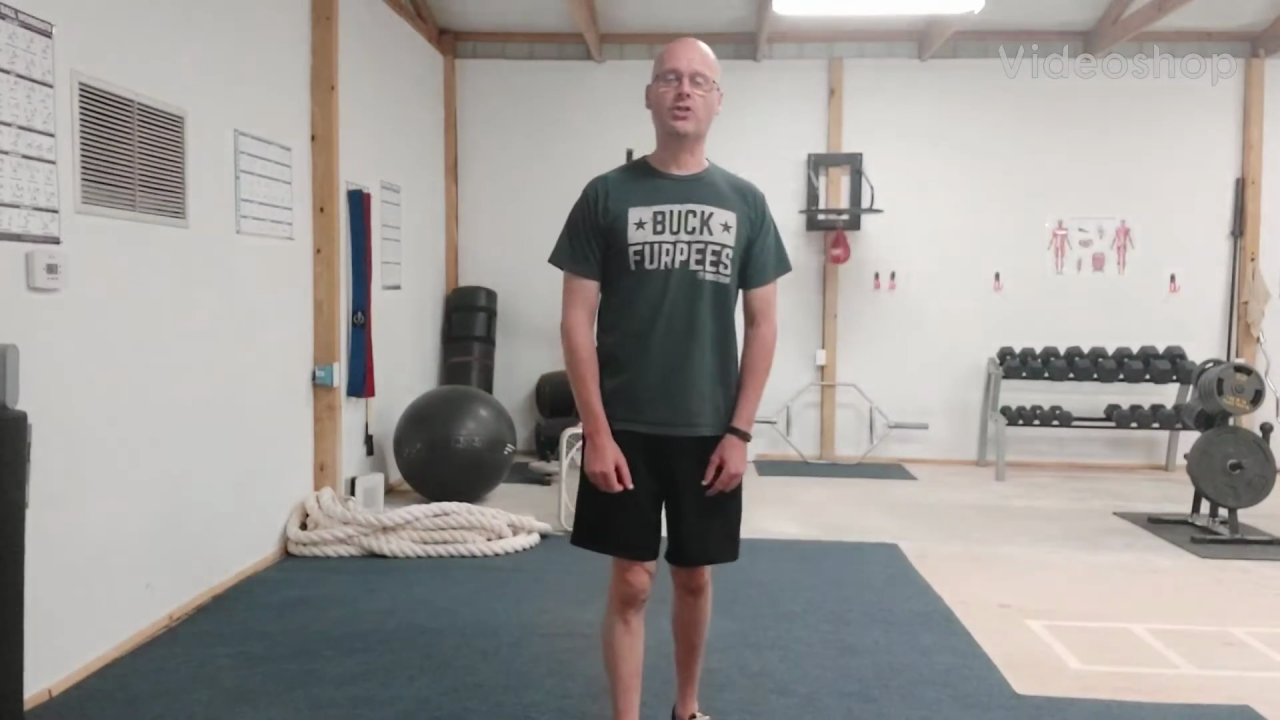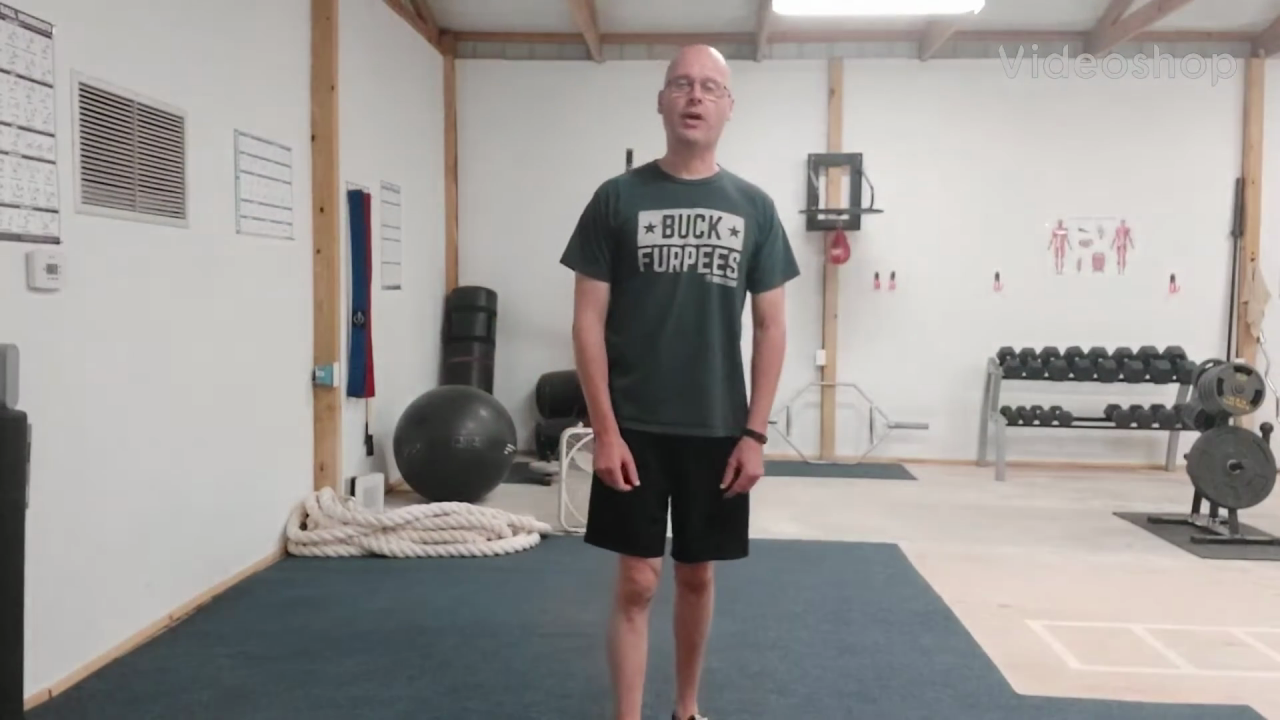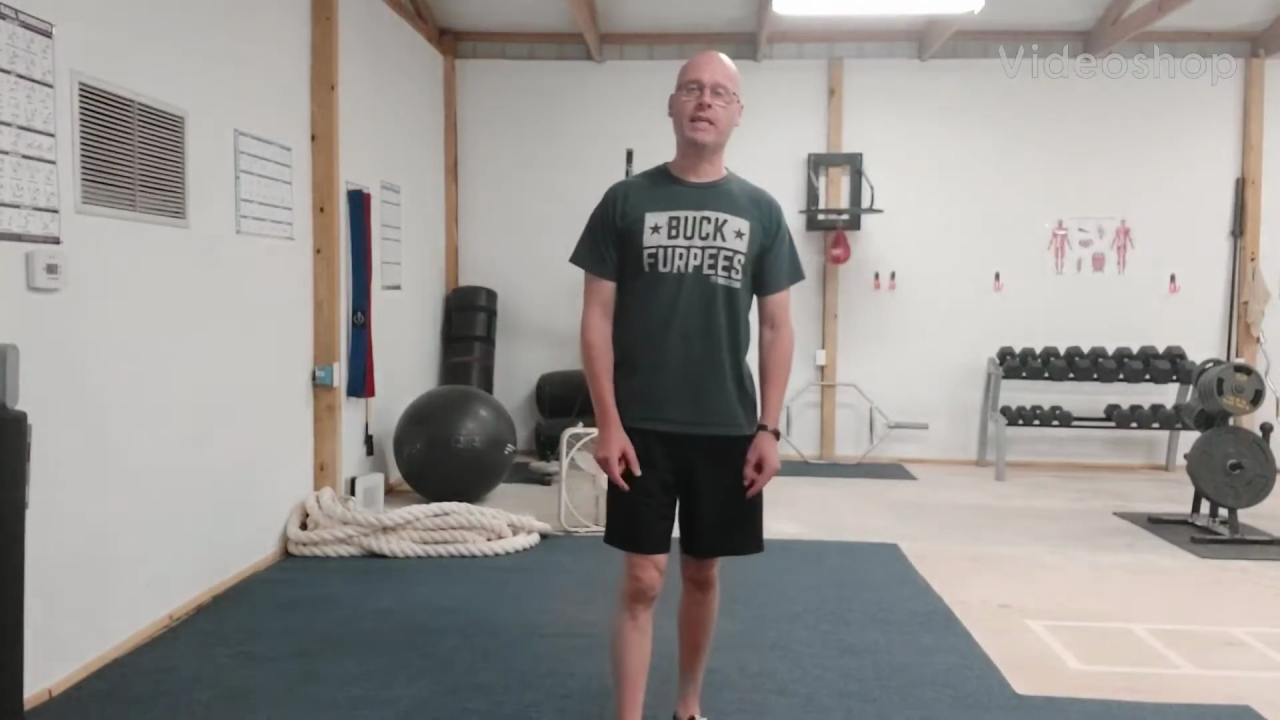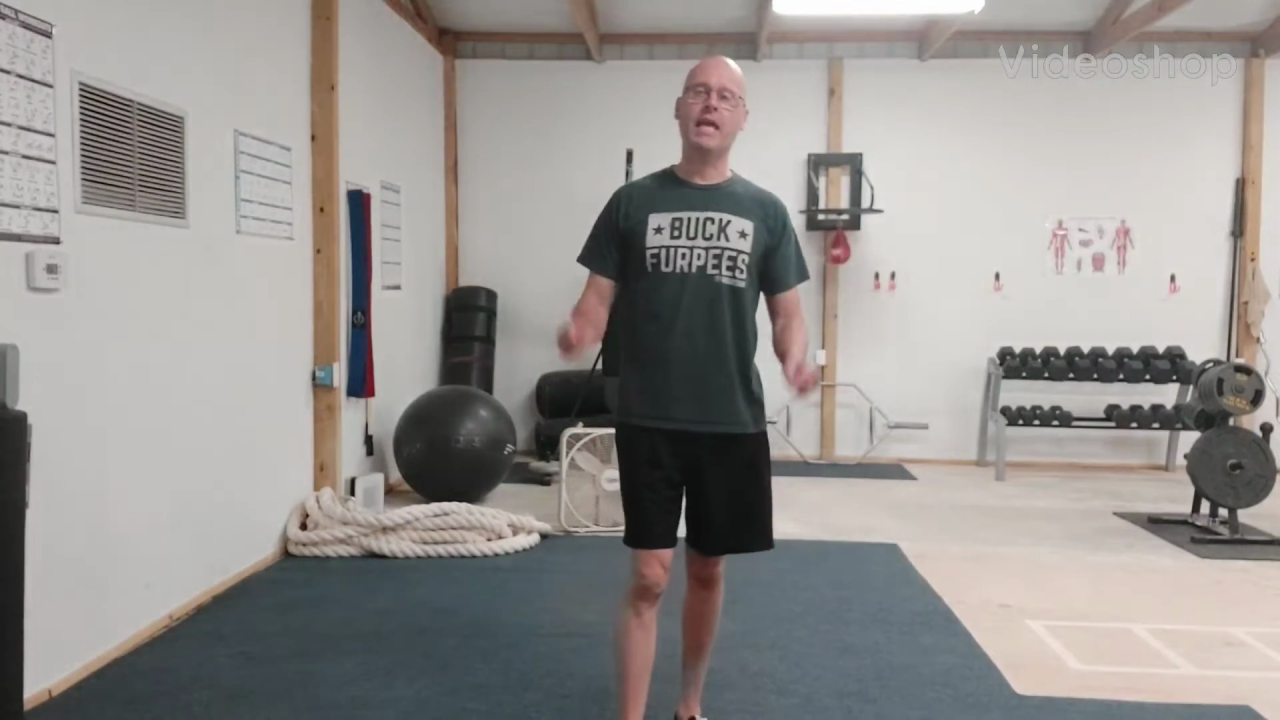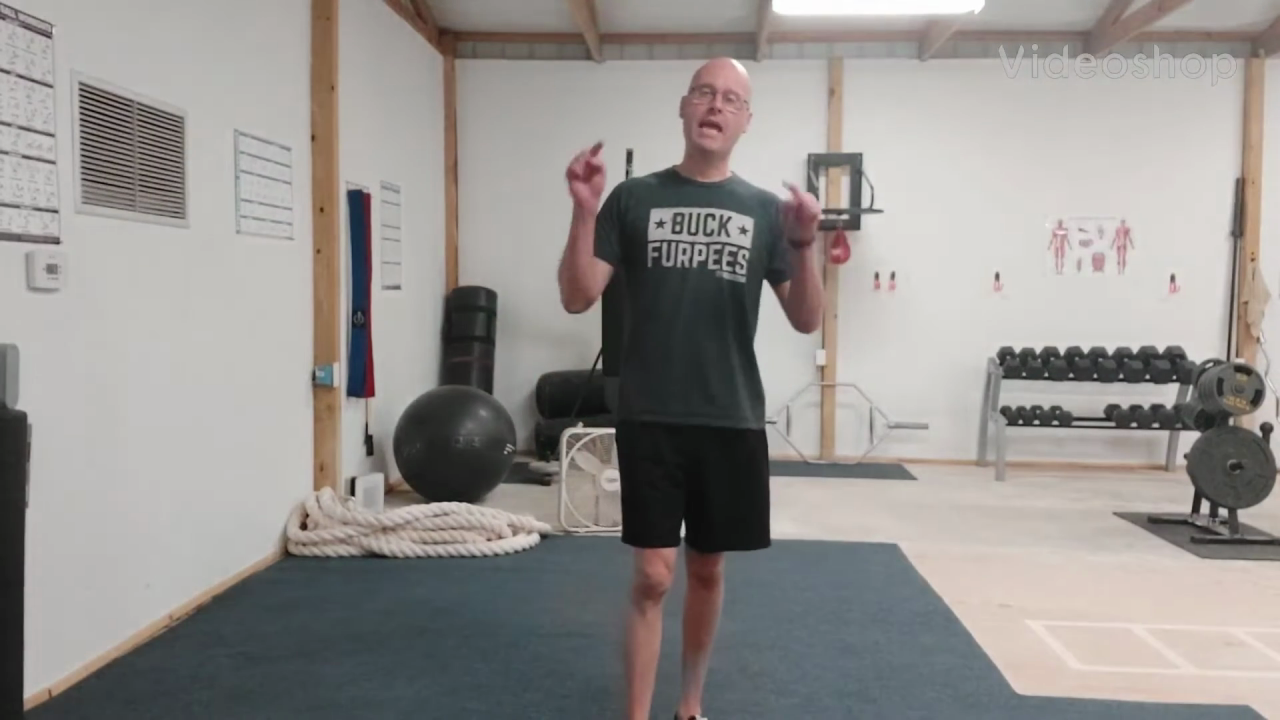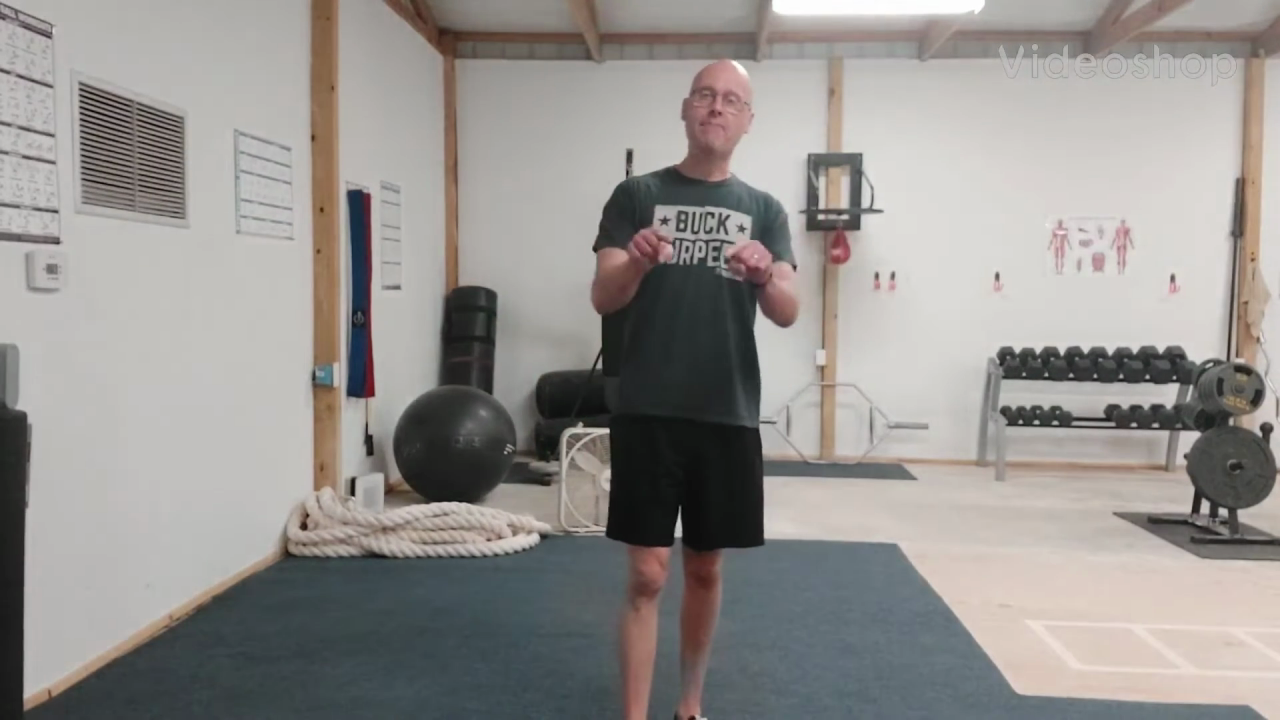
dt=0.2s
person 1, frame 1
left shoulder: (745, 201)
right shoulder: (607, 195)
left elbow: (761, 323)
right elbow: (578, 319)
left wrist: (739, 431)
right wrist: (597, 431)
left hip: (708, 430)
right hip: (626, 429)
left knee: (694, 578)
right knee: (631, 583)
person 1, frame 2
left shoulder: (753, 206)
right shoulder: (617, 198)
left elbow: (771, 326)
right elbow: (589, 320)
left wrist: (754, 433)
right wrist: (605, 430)
left hip: (716, 430)
right hip: (635, 428)
left knee: (697, 575)
right knee: (637, 581)
person 1, frame 3
left shoulder: (760, 209)
right shoulder: (626, 200)
left elbow: (777, 326)
right elbow: (597, 317)
left wrist: (768, 428)
right wrist: (608, 423)
left hip: (724, 429)
right hip: (642, 427)
left knee: (702, 573)
right knee: (641, 580)
person 1, frame 4
left shoulder: (765, 210)
right shoulder: (633, 202)
left elbow: (787, 315)
right elbow: (599, 299)
left wrist: (795, 360)
right wrist: (581, 328)
left hip: (733, 425)
right hip: (649, 423)
left knee: (708, 571)
right knee: (648, 578)
person 1, frame 5
left shoulder: (765, 209)
right shoulder: (634, 197)
left elbow: (806, 319)
right elbow: (578, 297)
left wrist: (804, 245)
right wrist: (585, 212)
left hip: (732, 419)
right hip: (649, 418)
left knee: (708, 569)
right knee: (653, 575)
person 1, frame 6
left shoulder: (762, 209)
right shoulder: (640, 195)
left elbow: (785, 311)
right elbow: (604, 297)
left wrist: (769, 273)
right wrist: (635, 261)
left hip: (728, 416)
right hip: (646, 414)
left knee: (705, 568)
right knee: (647, 573)
